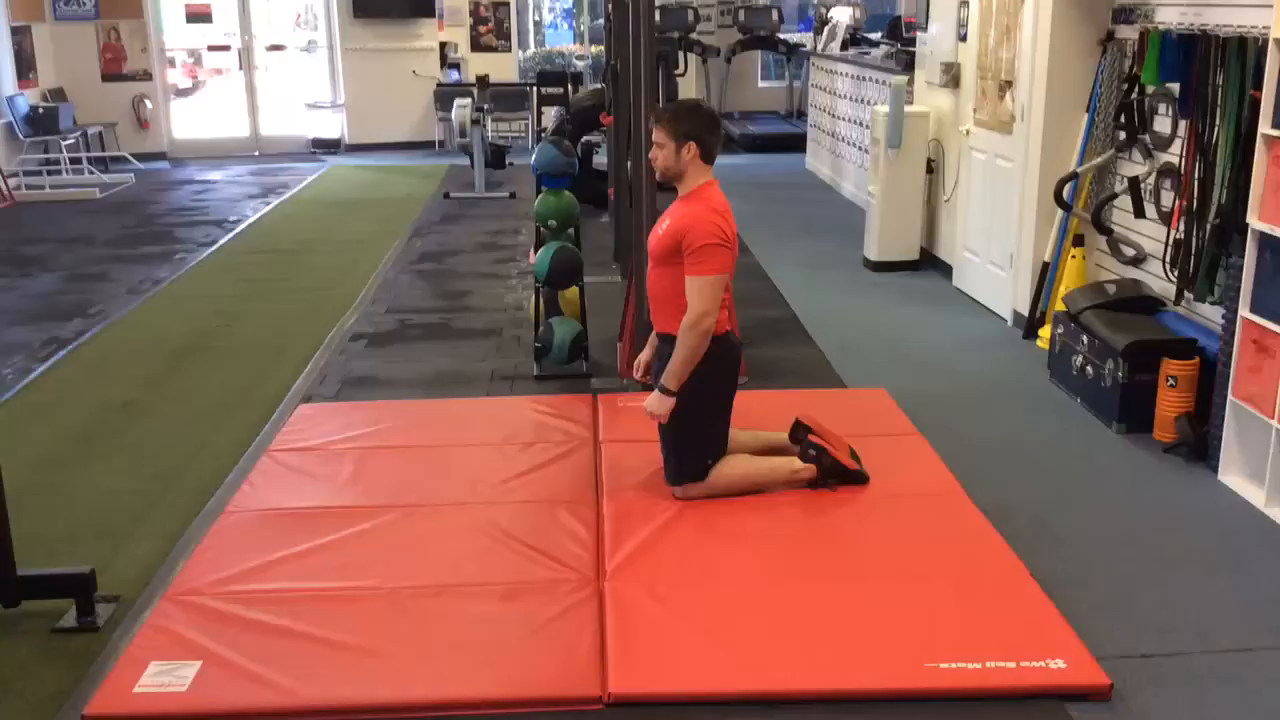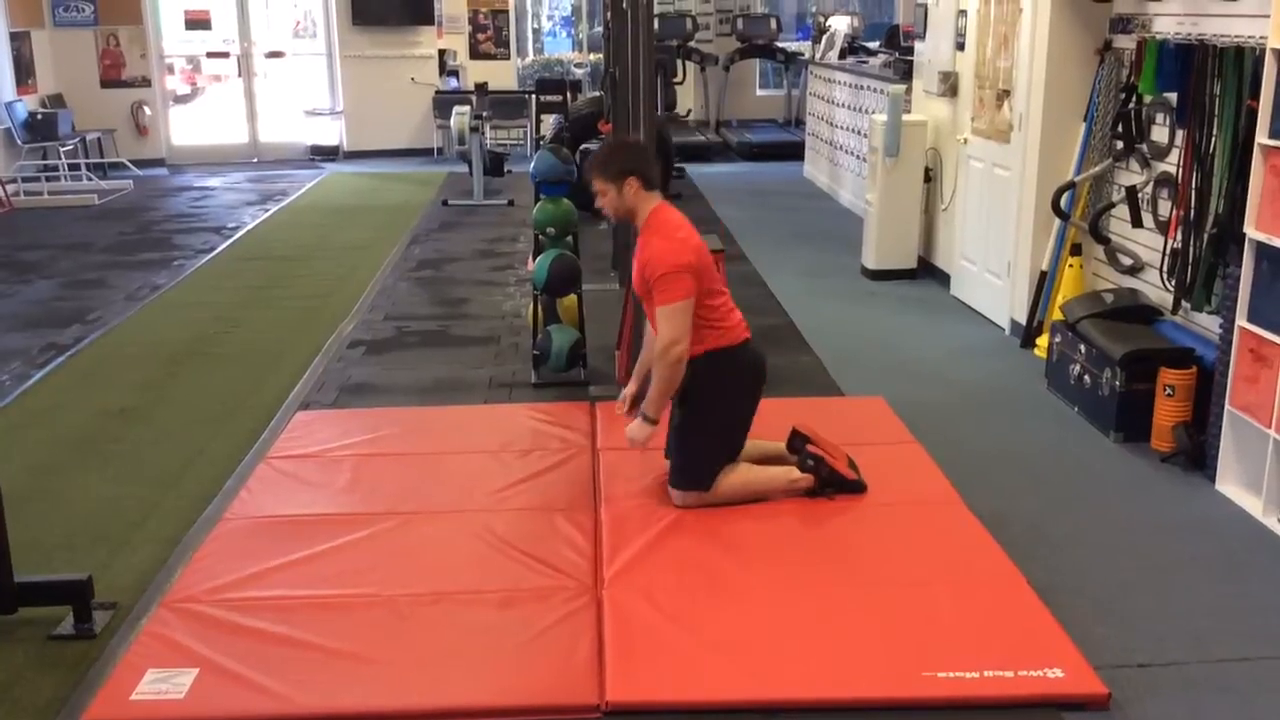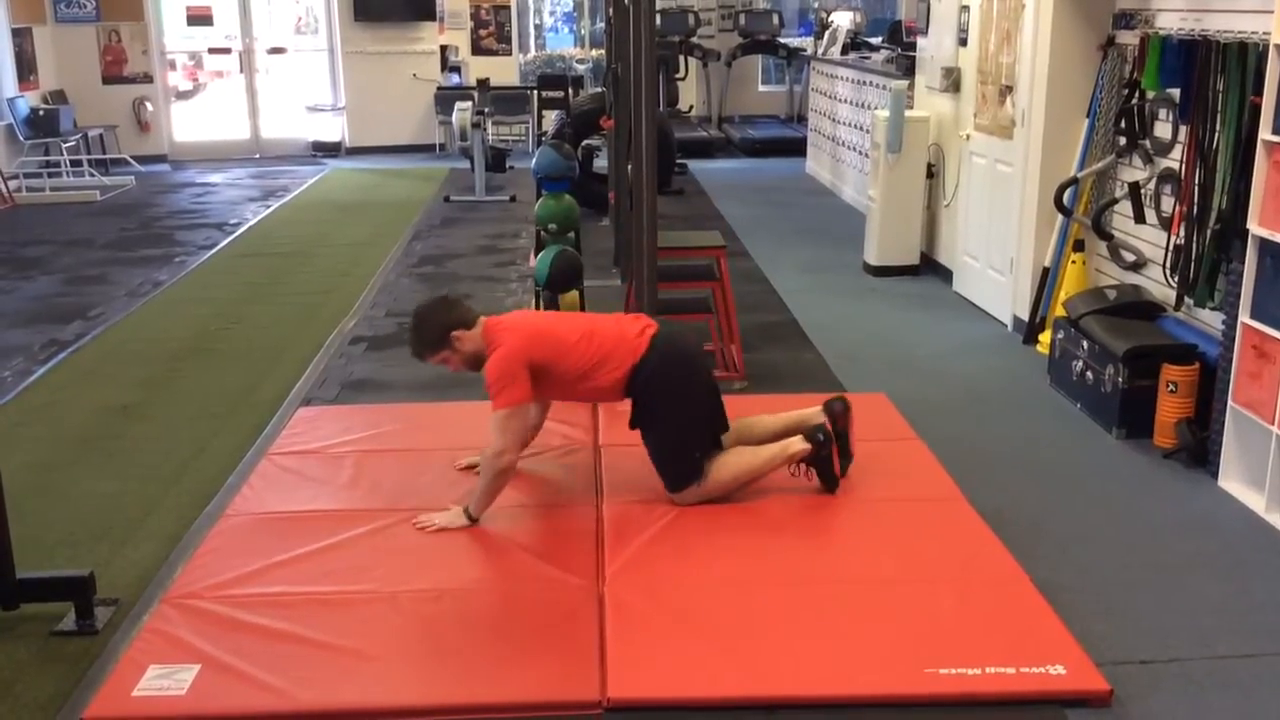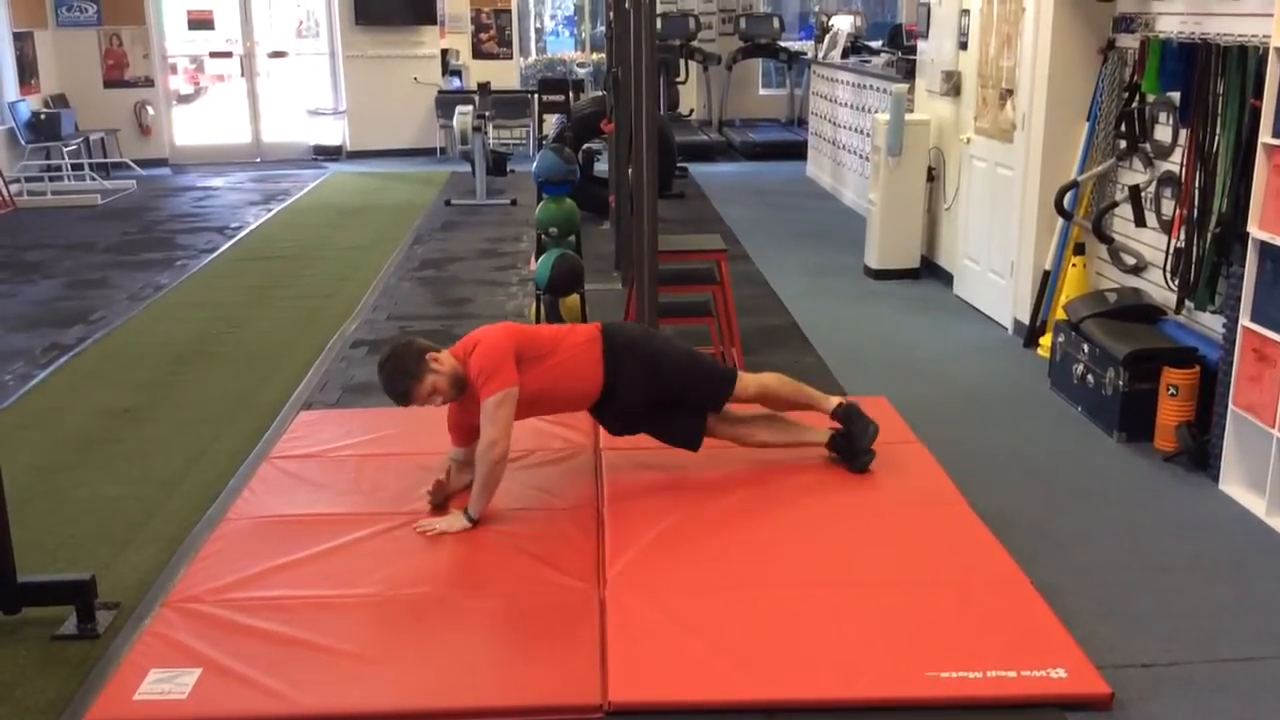
dt=1s
person 1, frame 1
left shoulder: (704, 219)
right shoulder: (690, 203)
left elbow: (702, 318)
left wrist: (666, 389)
right wrist: (654, 346)
left hip: (699, 357)
right hip: (681, 348)
left knee: (688, 482)
left ankle: (810, 466)
right ankle: (797, 441)
person 1, frame 2
left shoulder: (665, 246)
right shoulder: (658, 228)
left elbow: (673, 346)
right elbow: (658, 323)
left wrist: (648, 417)
right wrist: (637, 382)
left hip: (724, 368)
right hip: (716, 361)
left knee: (687, 491)
right knee: (682, 461)
left ankle: (809, 476)
right ankle: (793, 452)
person 1, frame 3
left shoulder: (502, 358)
right shoulder: (510, 330)
left elbow: (503, 456)
right elbow: (538, 405)
left wrist: (468, 513)
right wrist: (496, 458)
left hip: (658, 371)
right hip: (661, 350)
left knee: (689, 488)
right knee: (720, 442)
left ankle: (803, 446)
right ankle: (823, 416)
person 1, frame 4
left shoulder: (486, 349)
right shoulder: (461, 406)
left elbow: (495, 449)
right elbow: (464, 461)
left wrist: (470, 515)
right wrist: (444, 487)
left hip: (620, 355)
right hip: (611, 404)
left knee: (742, 390)
right knee: (725, 427)
left ankle: (835, 406)
right ankle: (831, 439)
